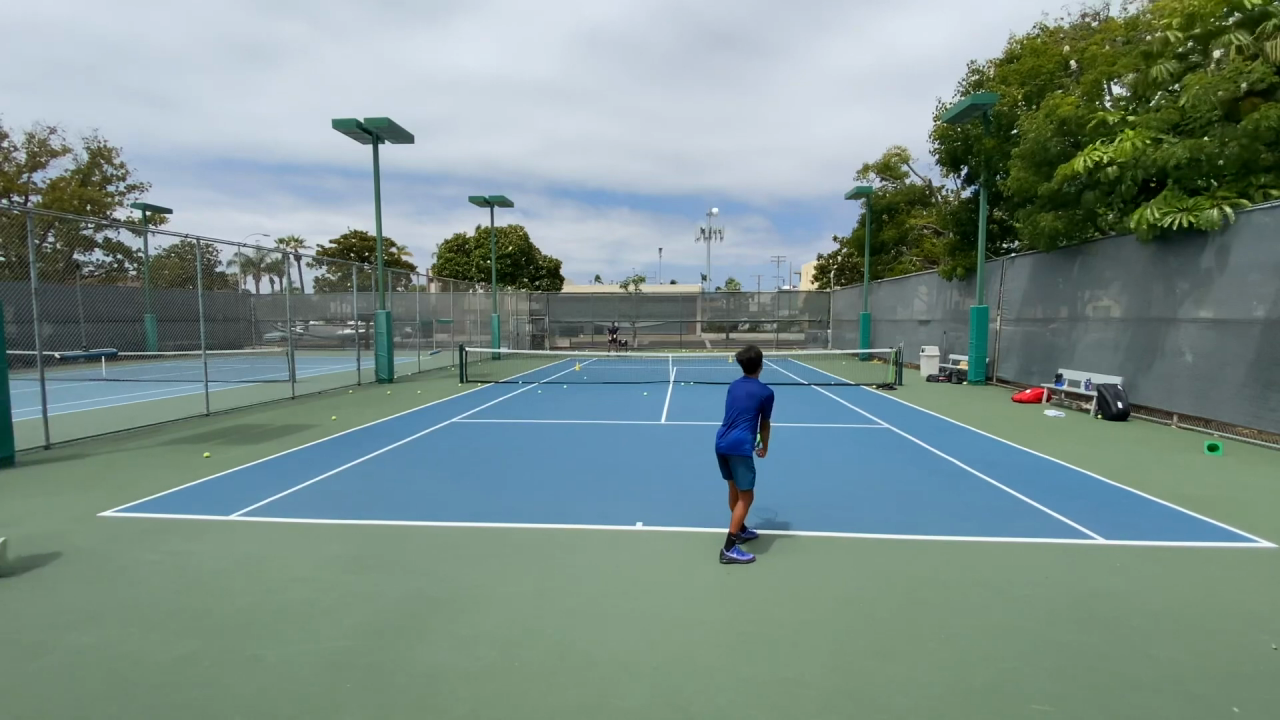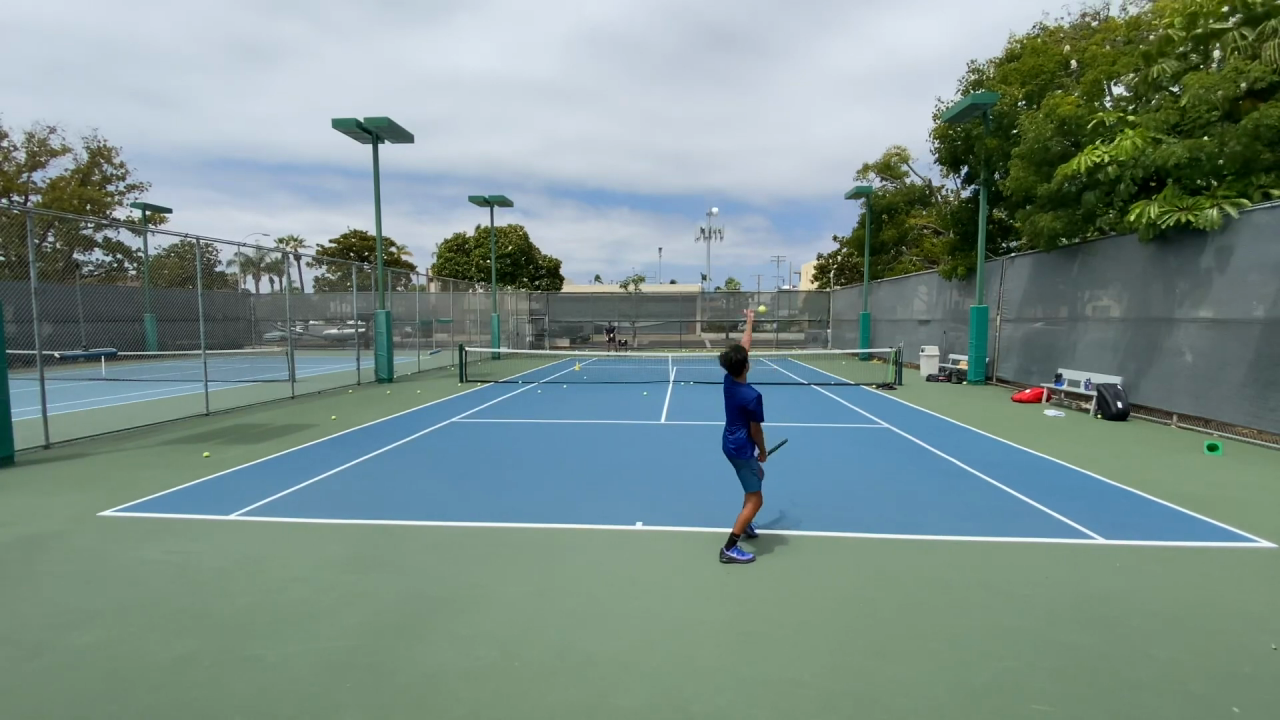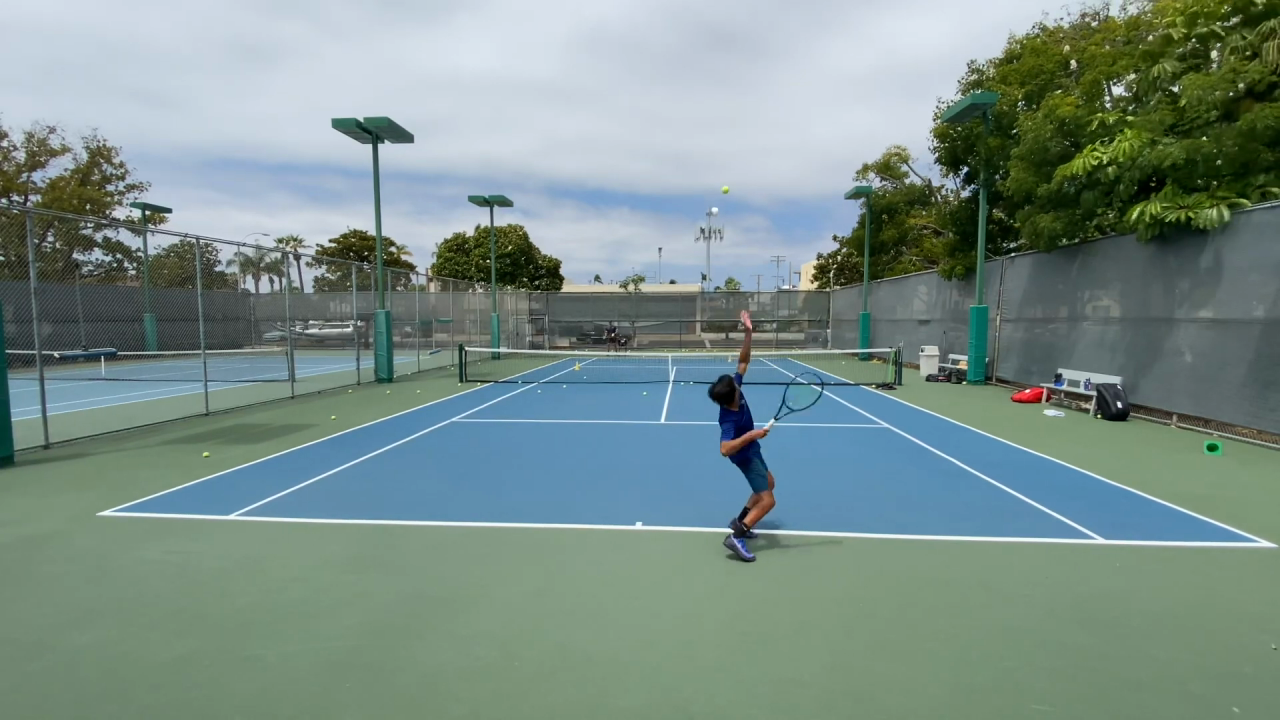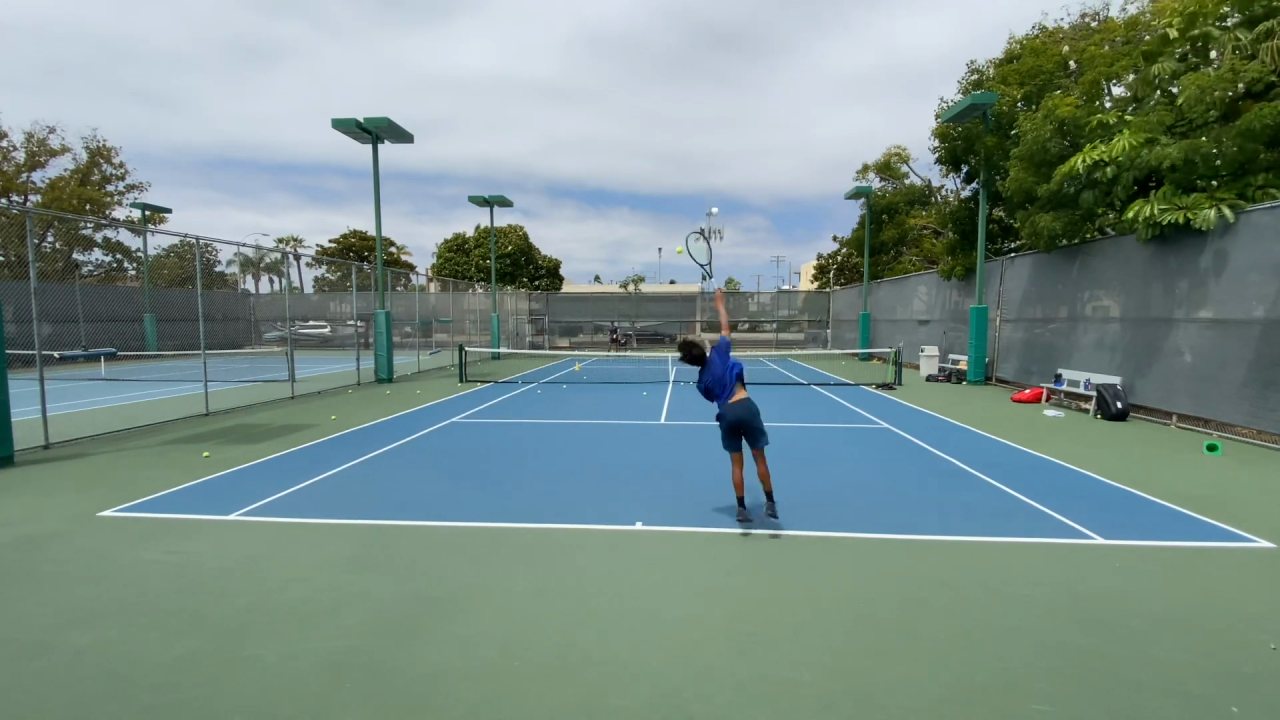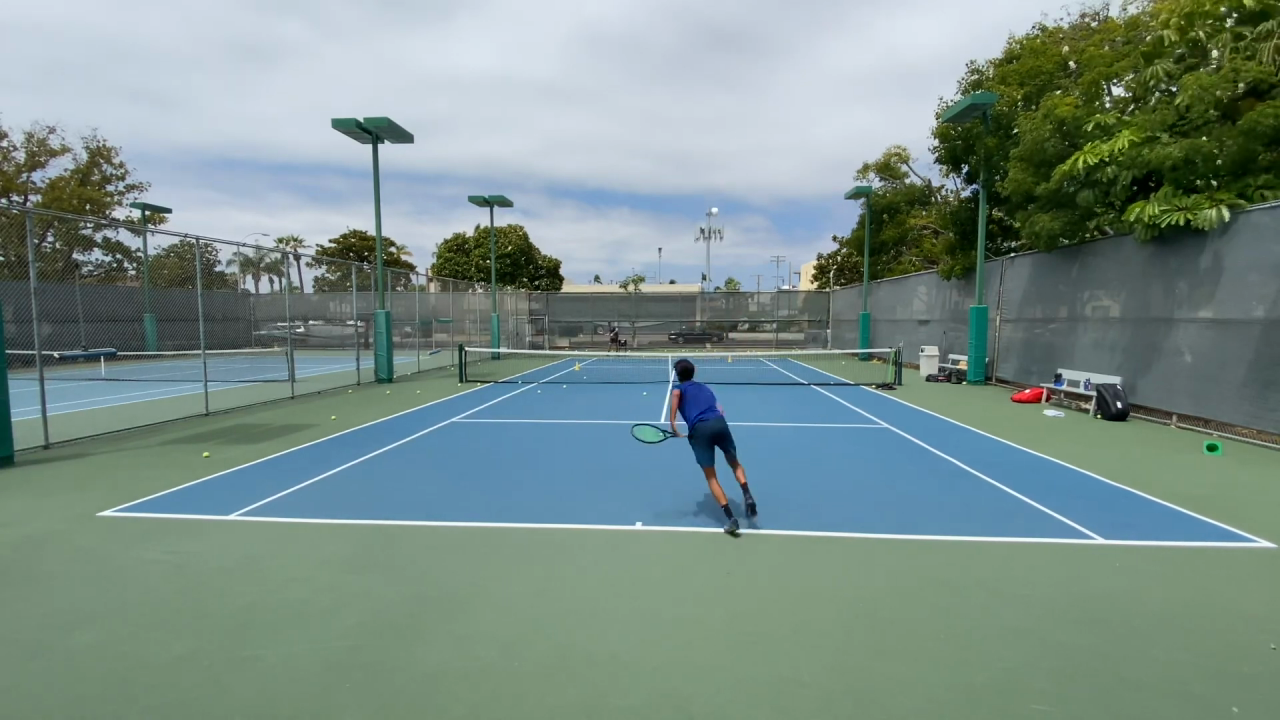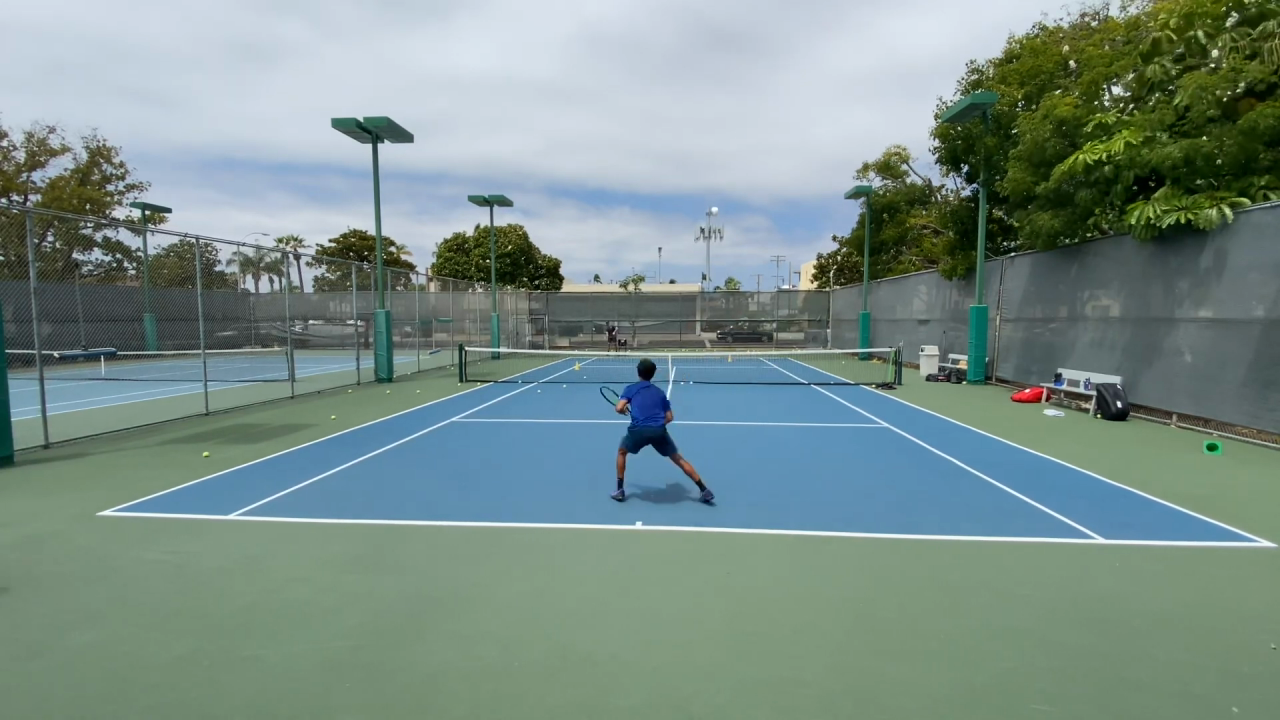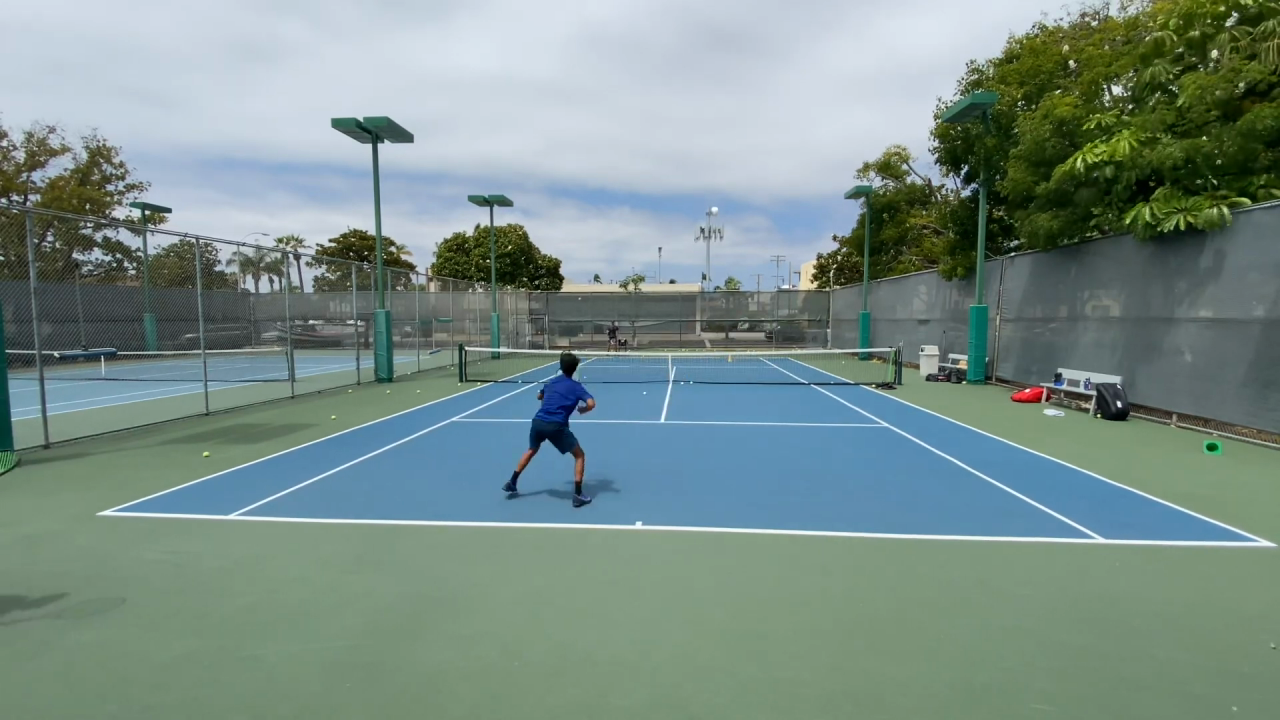
dt=0.4s
person 1, frame 1
left shoulder: (733, 386)
right shoulder: (766, 393)
right elbow: (764, 425)
right wrist: (764, 447)
left hip: (721, 443)
right hip: (740, 447)
left knee: (734, 490)
right knee: (745, 497)
left ankle: (740, 530)
right ankle: (728, 549)
person 1, frame 2
left shoulder: (728, 379)
right shoulder: (753, 397)
left elbow: (742, 348)
right elbow: (756, 431)
left wrist: (749, 323)
right wrist: (762, 452)
left hip: (731, 444)
right hip: (742, 449)
left knee: (758, 475)
right knee: (755, 500)
left ankle: (744, 524)
right ankle: (729, 548)
person 1, frame 3
left shoulder: (732, 391)
right shoulder: (729, 419)
left elbow: (743, 361)
right elbow: (725, 450)
left wrist: (748, 332)
right wrist: (751, 435)
left hip: (749, 451)
right hip: (747, 456)
left knee: (768, 483)
right knee: (767, 501)
left ankle: (740, 521)
right ankle: (736, 537)
person 1, frame 4
left shoulder: (702, 383)
right shoulder: (717, 355)
right elbow: (725, 328)
right wrist: (720, 304)
left hip: (727, 415)
right hip: (745, 409)
left knee: (737, 464)
right knee: (759, 460)
left ankle: (741, 509)
right ankle: (769, 502)
person 1, frame 5
left shoulder: (680, 388)
right shoulder: (704, 388)
left elbow: (675, 394)
right elbow: (720, 410)
left wrist: (672, 423)
left hip: (700, 429)
right hip: (720, 423)
left knee: (711, 478)
right knee: (734, 463)
left ankle: (730, 519)
right ankle: (747, 494)
person 1, frame 6
left shoulder: (630, 389)
right shoulder: (659, 392)
left elbow: (619, 408)
right elbow: (669, 417)
left wrist: (625, 410)
left hip: (638, 430)
right hip: (659, 430)
left knee: (622, 452)
right knee: (678, 459)
left ankle: (620, 490)
right ankle: (704, 491)
person 1, frame 7
left shoulder: (551, 383)
right shoulder: (577, 387)
left elbow: (540, 397)
right elbow: (591, 404)
right wrist: (583, 409)
left hip: (539, 423)
right hip: (557, 427)
left knee: (531, 451)
right knee: (579, 456)
left ankle: (512, 483)
right ankle: (578, 494)
